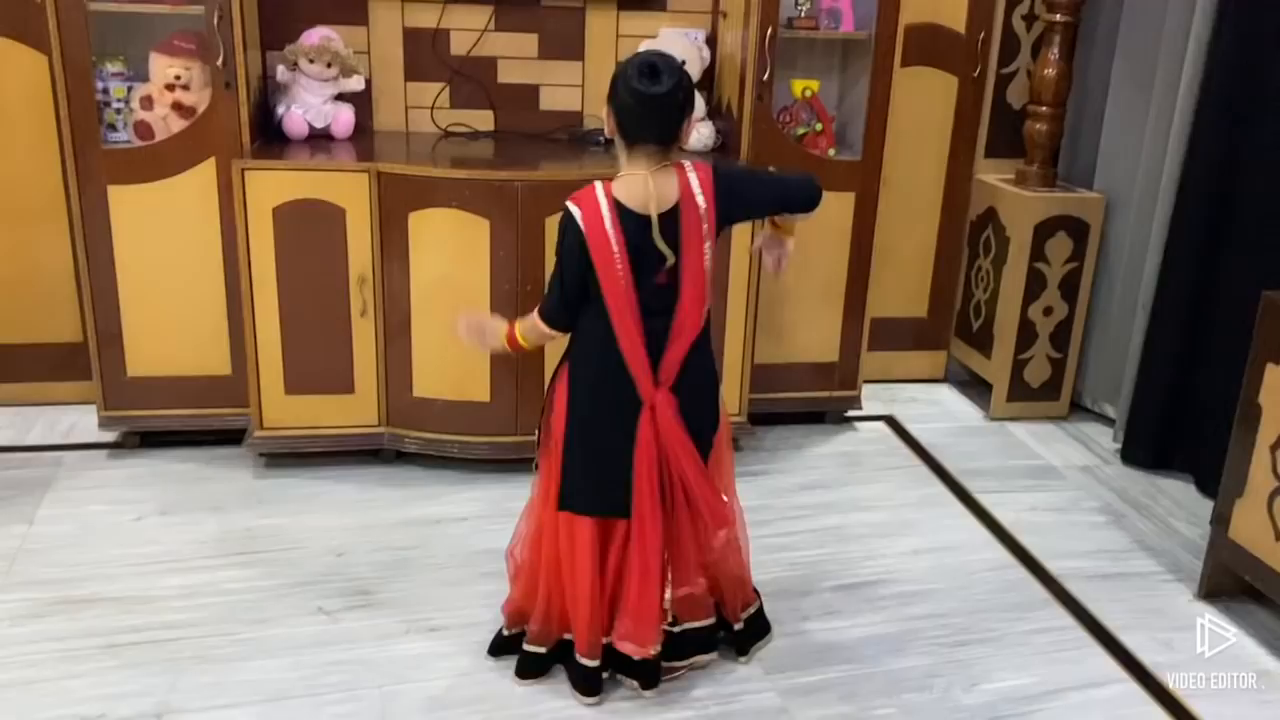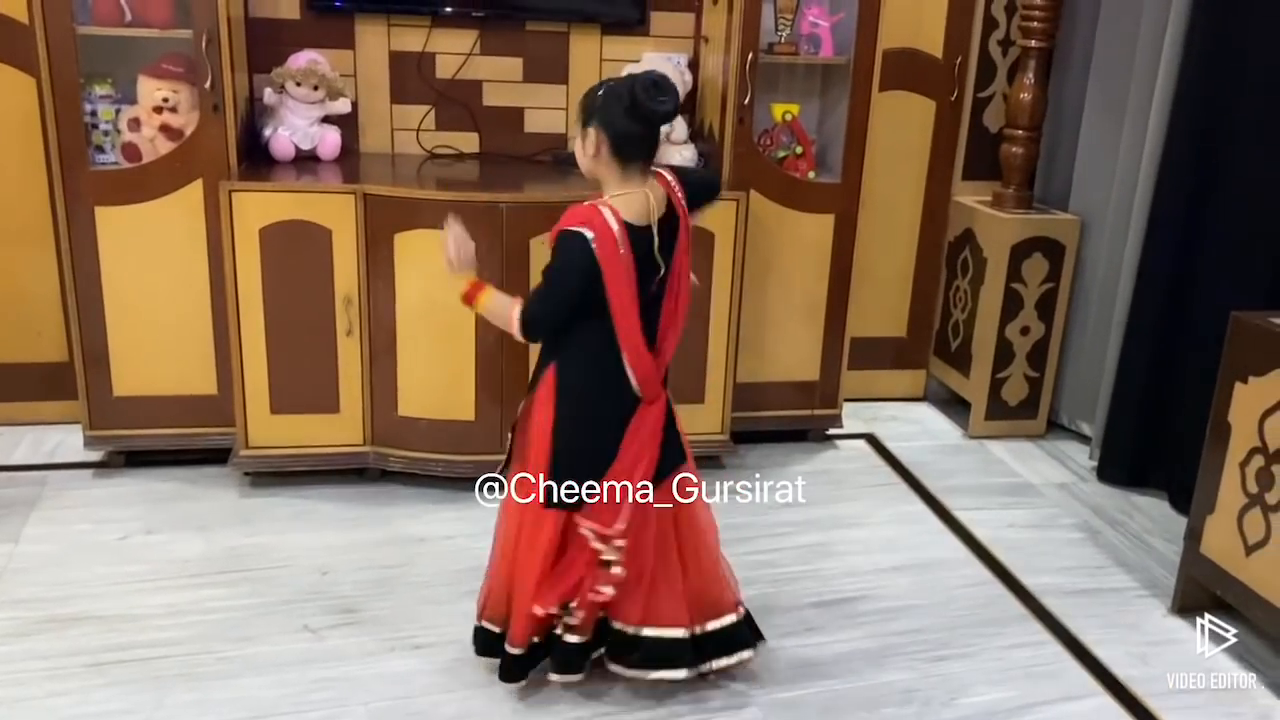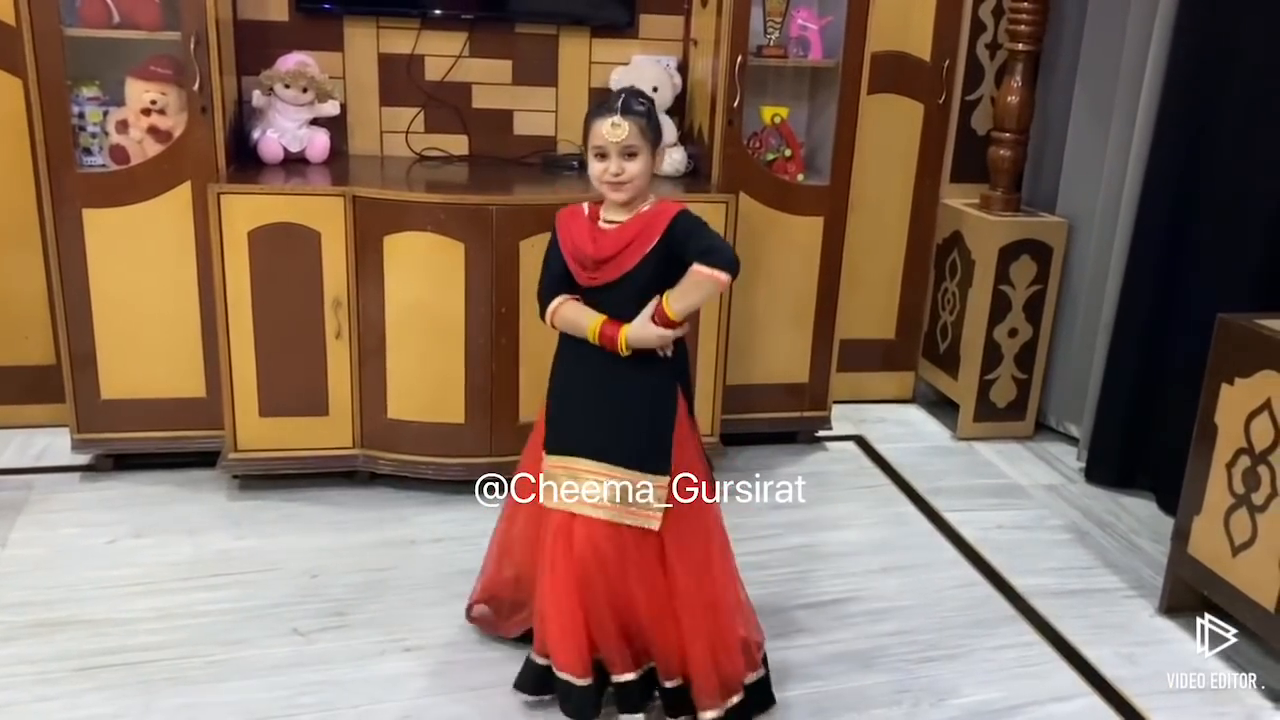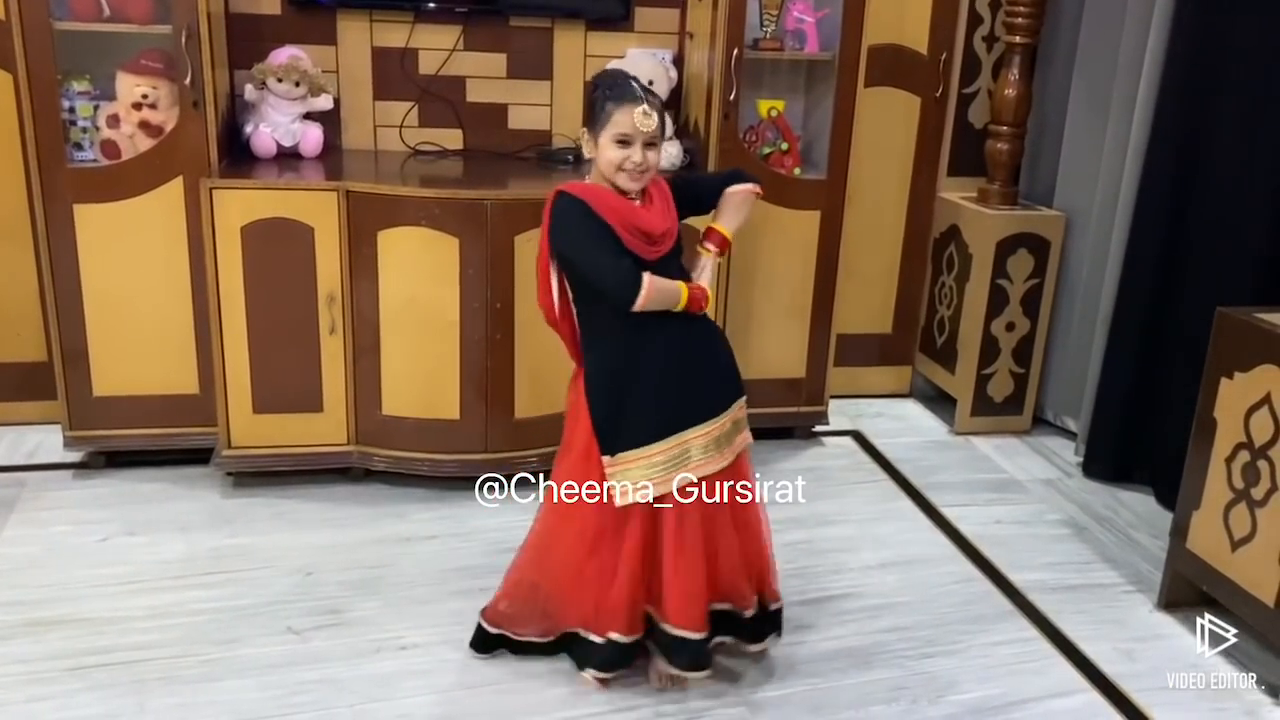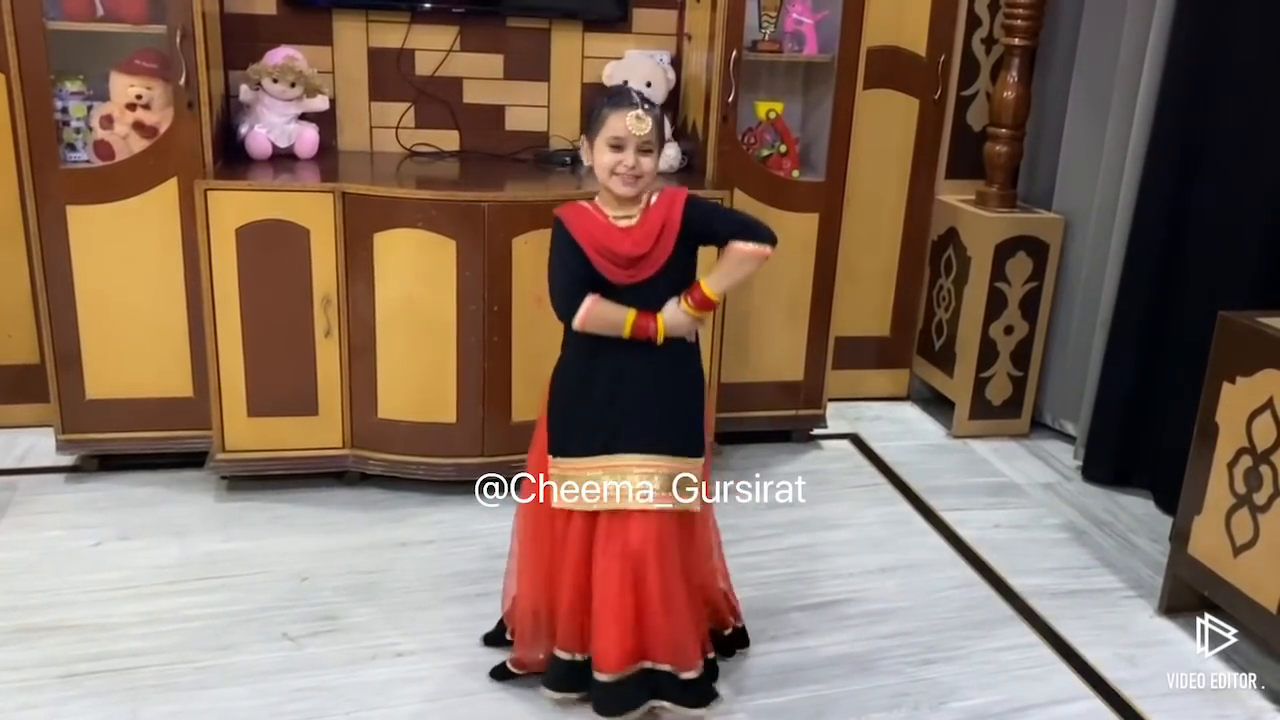
dt=1s
person 1, frame 1
left shoulder: (583, 213)
right shoulder: (707, 189)
left elbow: (556, 317)
right elbow: (806, 190)
left wrist: (504, 335)
right wrist: (779, 228)
left hip: (602, 399)
right hip: (685, 394)
left knee: (593, 510)
right knee: (682, 509)
left ankle: (583, 637)
right ankle: (699, 622)
person 1, frame 2
left shoulder: (583, 237)
right shoulder: (670, 193)
left elbow: (531, 325)
right elbow: (708, 186)
left wrist: (471, 282)
left hip: (580, 404)
right hip: (642, 401)
left knee: (560, 520)
right knee: (650, 509)
left ankle: (540, 632)
right ankle: (658, 625)
person 1, frame 3
left shoulder: (671, 225)
right shoulder: (568, 225)
left elbow: (719, 265)
right elbow: (554, 304)
left wrist: (661, 322)
right wrist: (622, 335)
left hip: (648, 410)
right hip: (577, 406)
left knee: (652, 542)
right knee: (568, 533)
left ankle: (683, 668)
right ankle: (580, 655)
person 1, frame 4
left shoulder: (661, 192)
right shoulder: (572, 208)
left elbow: (741, 187)
right elbow: (625, 290)
left wrist: (711, 252)
right wrist: (692, 293)
left hip: (693, 375)
right hip: (620, 387)
left knee: (704, 502)
right knee: (612, 514)
left ankle: (687, 627)
right ankle: (600, 629)
person 1, frame 5
left shoulder: (681, 212)
right shoulder: (571, 224)
left elbow: (757, 238)
right elbow: (573, 306)
left wrist: (697, 302)
right wrist: (655, 324)
left hip: (664, 409)
right hip: (587, 405)
left knee: (651, 539)
right knee: (575, 534)
left ankle: (658, 667)
right ankle: (570, 650)
